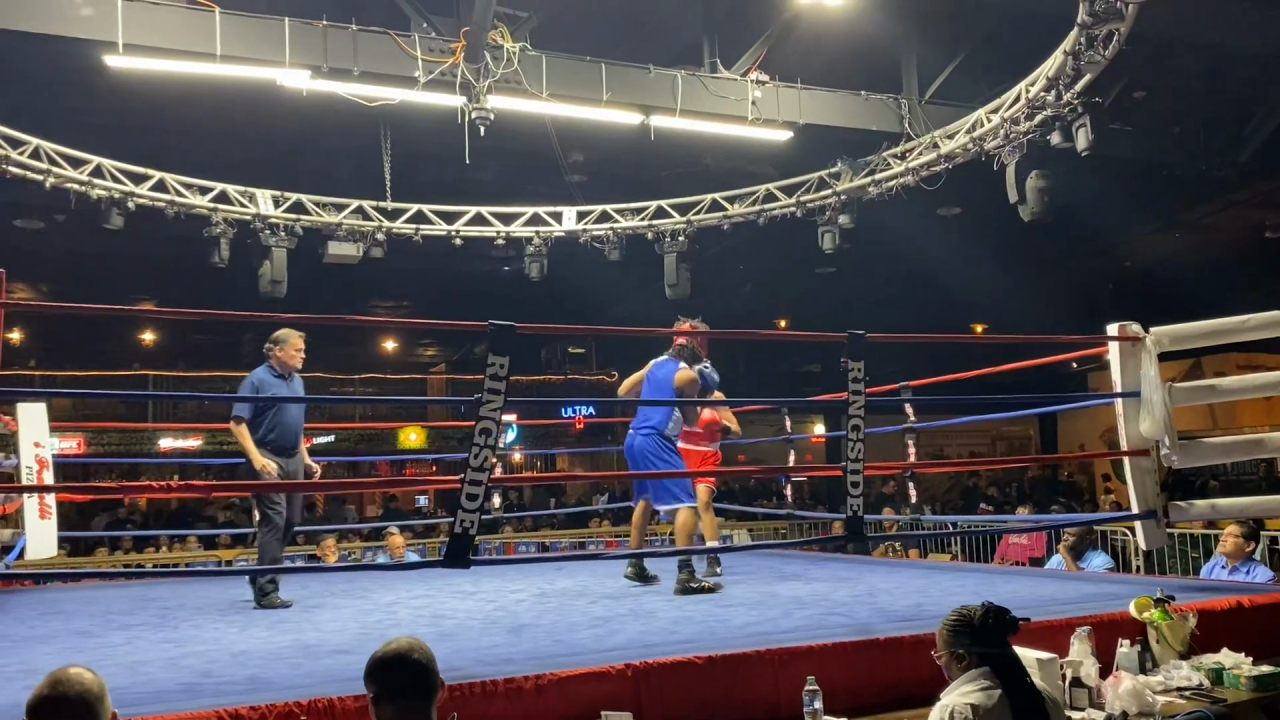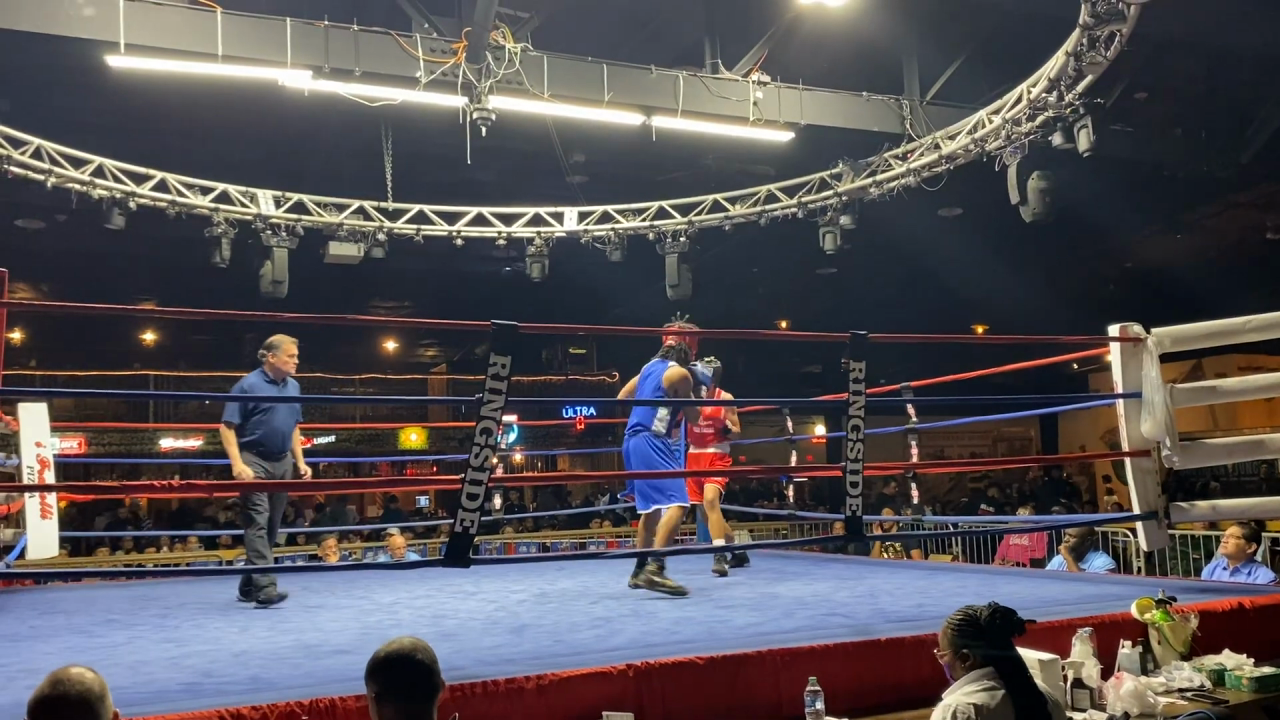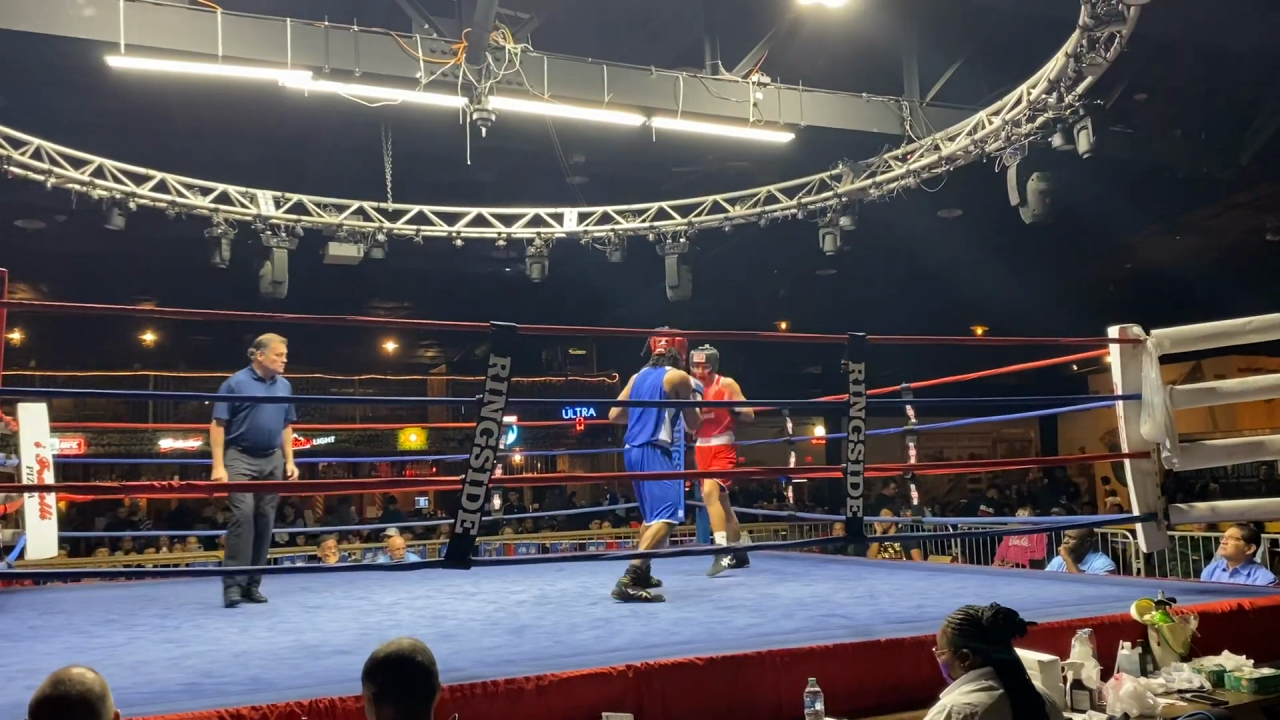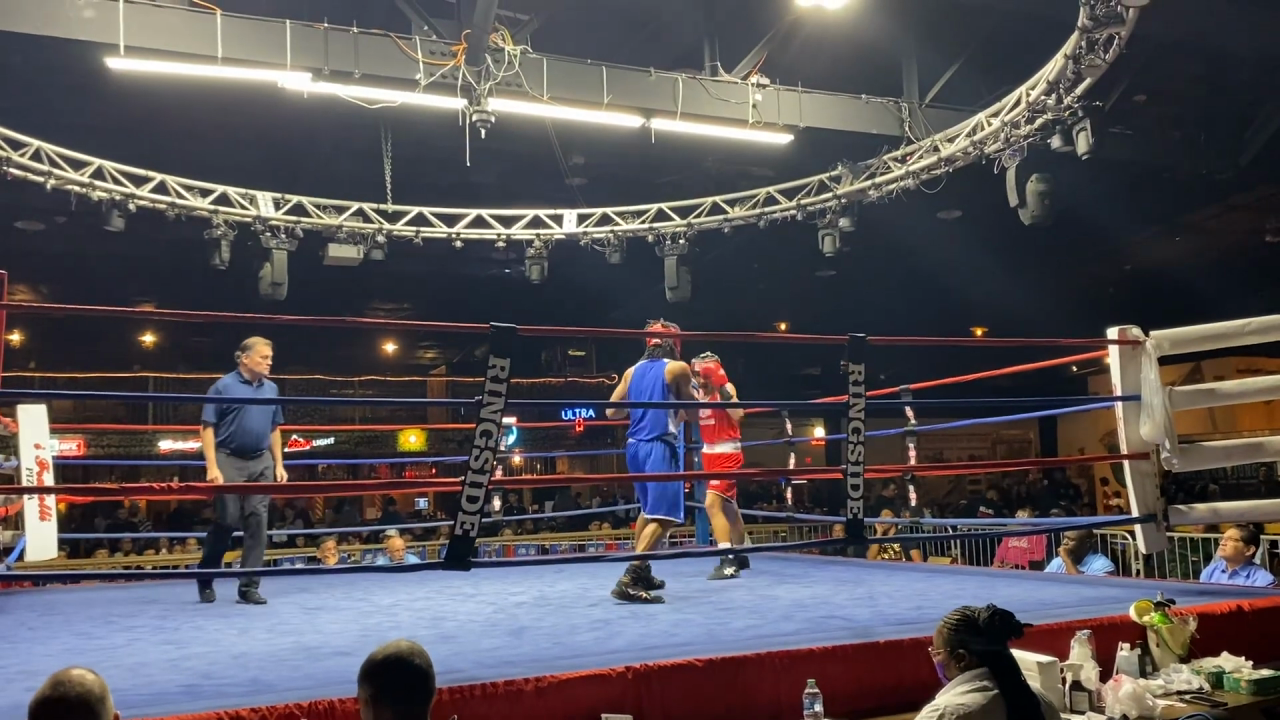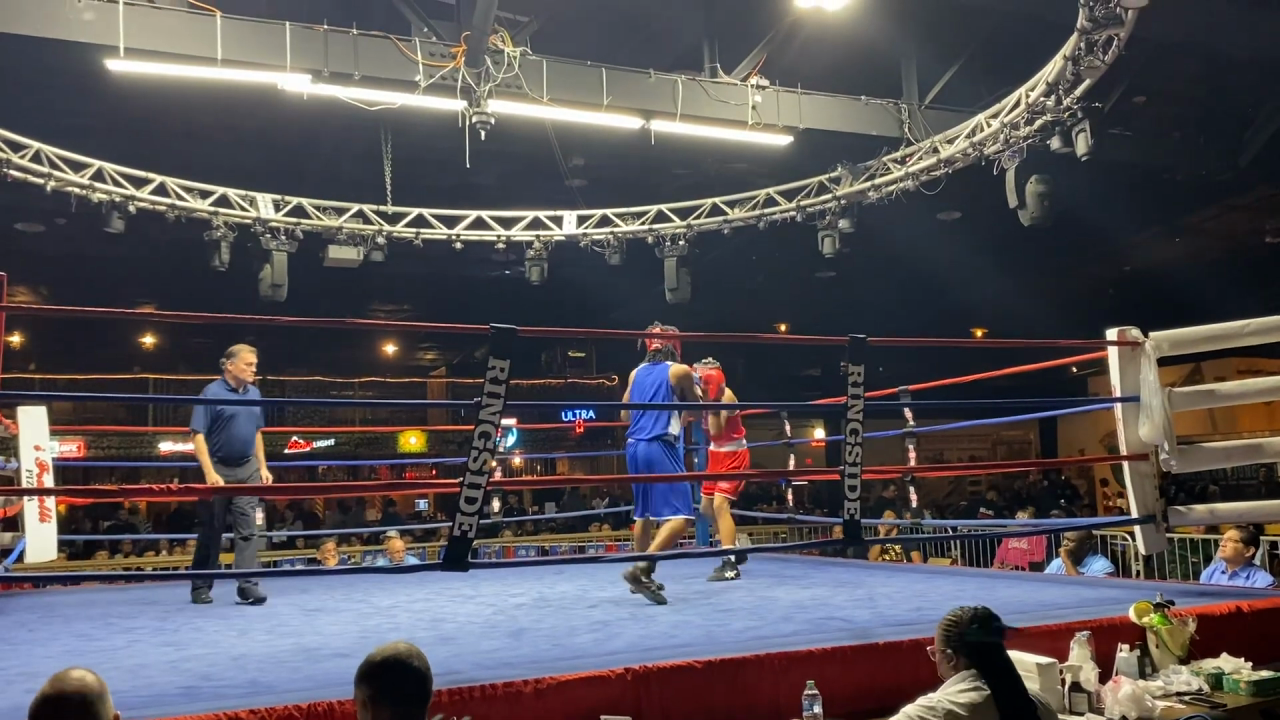
dt=0.2s
person 1, frame 1
left shoulder: (655, 364)
right shoulder: (689, 376)
left elbow: (623, 392)
right elbow: (691, 420)
right wrist: (699, 392)
left hip: (634, 439)
right hip: (657, 443)
left knee: (645, 501)
right knee: (685, 504)
left ankle: (636, 565)
right ankle: (686, 575)
person 1, frame 2
left shoulder: (650, 366)
right shoulder: (681, 374)
left elbow: (622, 397)
right elbow: (693, 418)
right wrist: (698, 389)
left hip: (634, 441)
right hip: (651, 442)
left knee: (651, 506)
right knee: (676, 504)
left ankle: (641, 570)
right ankle: (653, 570)
person 1, frame 3
left shoulder: (638, 376)
right shoulder: (679, 377)
left elbow: (614, 415)
right elbow: (693, 424)
right wrist: (694, 397)
left hip: (633, 451)
right hip: (655, 452)
left knee: (654, 515)
right knee: (666, 518)
left ankle: (641, 573)
right ankle: (628, 581)
person 1, frame 4
left shoulder: (633, 371)
right shoulder: (679, 368)
left elbow: (611, 412)
right wrist: (690, 391)
left hip: (635, 447)
right hip: (659, 447)
left knee: (649, 511)
right knee: (662, 517)
left ankle: (641, 573)
right ankle: (628, 581)
person 1, frame 5
left shoulder: (637, 373)
right shoulder: (681, 371)
left elbow: (626, 415)
right wrist: (694, 389)
left hip: (634, 447)
right hip: (660, 448)
left knee: (645, 513)
right knee: (679, 515)
left ankle: (643, 574)
right ankle: (641, 569)
person 2, frame 1
left shoulder: (296, 381)
right shoulder: (257, 380)
right elbow: (237, 423)
left wrist: (306, 458)
right wrist: (256, 458)
left hip: (293, 459)
right hip: (268, 461)
left knee: (289, 520)
right knee: (273, 519)
left ankle: (261, 574)
right ankle: (266, 591)
person 2, frame 2
left shoulder: (293, 387)
right shoulder: (248, 385)
right elbow: (227, 427)
left wrist: (299, 461)
right wrist: (237, 464)
left hip: (281, 463)
right hip: (253, 462)
left knee: (271, 524)
right knee: (258, 521)
left ankle: (249, 585)
right ankle: (264, 586)
person 2, frame 3
left shoulder: (284, 386)
right shoulder: (235, 383)
right elbow: (217, 425)
left wrist: (289, 461)
right wrist: (218, 465)
left hip: (272, 461)
right hip: (240, 458)
left knee: (264, 522)
right knee: (242, 516)
left ankle: (251, 585)
right ankle: (233, 584)
person 2, frame 4
left shoulder: (271, 389)
right shoulder: (223, 387)
right elbow: (207, 428)
left wrist: (279, 464)
right wrist: (211, 467)
left hip: (261, 463)
right hip: (229, 462)
left knee: (257, 524)
right knee: (225, 522)
left ankle: (249, 587)
right ankle: (205, 580)
person 2, frame 5
left shoulder: (254, 394)
right shoulder: (211, 394)
right elbow: (198, 435)
left wrist: (263, 466)
right wrist: (209, 472)
left hip: (247, 469)
right hip: (219, 469)
left knee: (247, 526)
right knee: (211, 529)
left ankle: (247, 586)
right ankle: (200, 586)
person 3, frame 1
left shoulder: (716, 397)
left elbow: (737, 431)
left wrist: (724, 426)
left hip: (707, 455)
right hip: (682, 452)
left knee: (703, 502)
left ankle: (712, 559)
person 3, frame 2
left shoulder: (725, 399)
left elbow: (737, 432)
left wrist: (726, 427)
left hip: (717, 457)
right hip: (694, 457)
left knee: (710, 500)
right knee: (704, 513)
left ankle: (720, 556)
right ankle: (738, 554)
person 3, frame 3
left shoulder: (727, 384)
left elbow: (749, 415)
left wrist: (731, 408)
left hip: (723, 448)
right hip: (702, 449)
left knee: (709, 493)
right knee: (721, 503)
left ankle: (723, 553)
right ankle: (739, 554)
person 3, frame 4
left shoulder: (724, 387)
right shoulder: (696, 392)
left elbow: (737, 416)
left wrist: (722, 388)
left hip: (727, 455)
right hip: (709, 455)
left knee: (712, 505)
right knee: (728, 507)
left ankle: (728, 563)
right ankle: (740, 556)
person 3, frame 5
left shoulder: (725, 395)
right shoulder: (698, 395)
left elbow: (715, 430)
left wrist: (715, 399)
left hip: (733, 454)
right hip: (716, 454)
left knee: (720, 505)
right knee: (707, 508)
left ankle: (730, 564)
right ankle: (735, 553)
